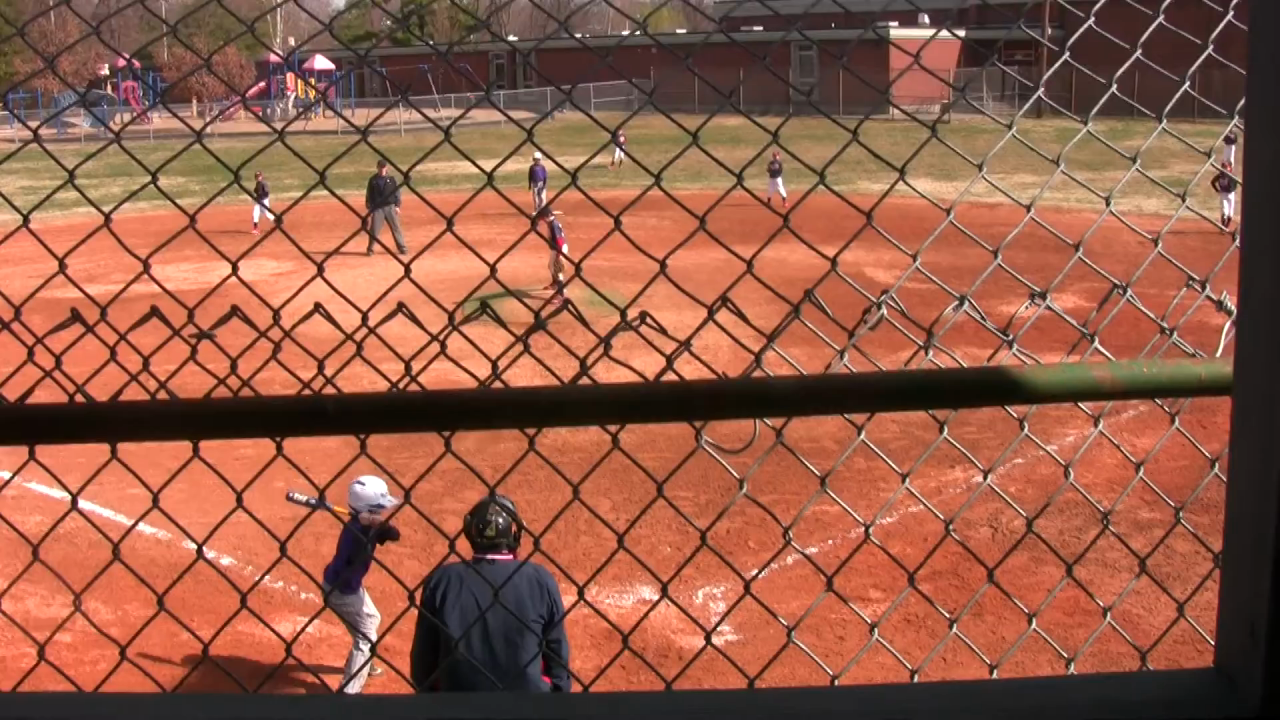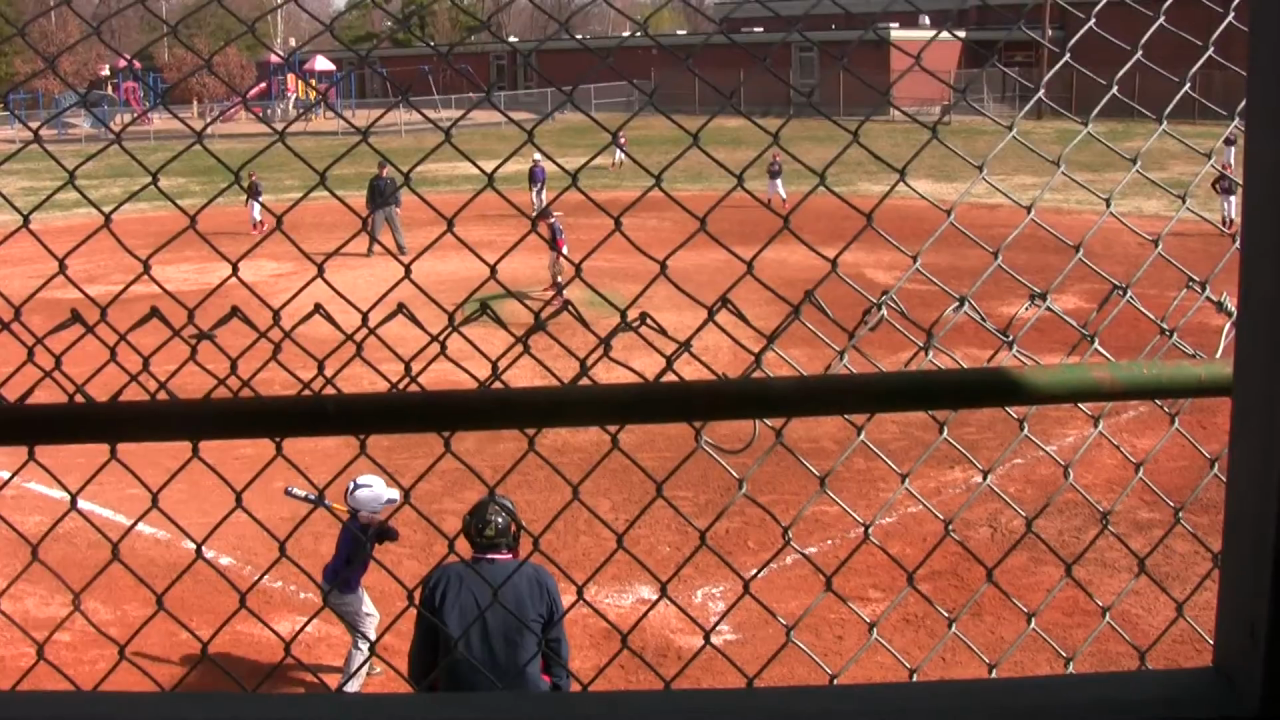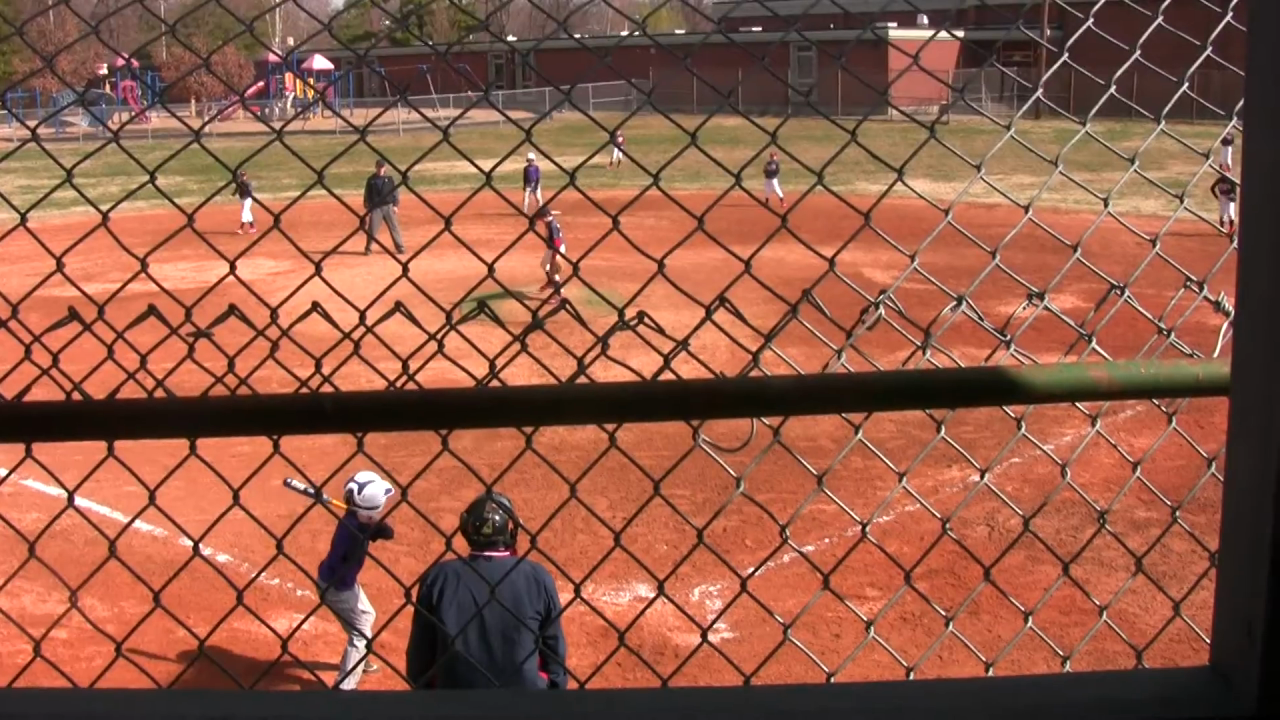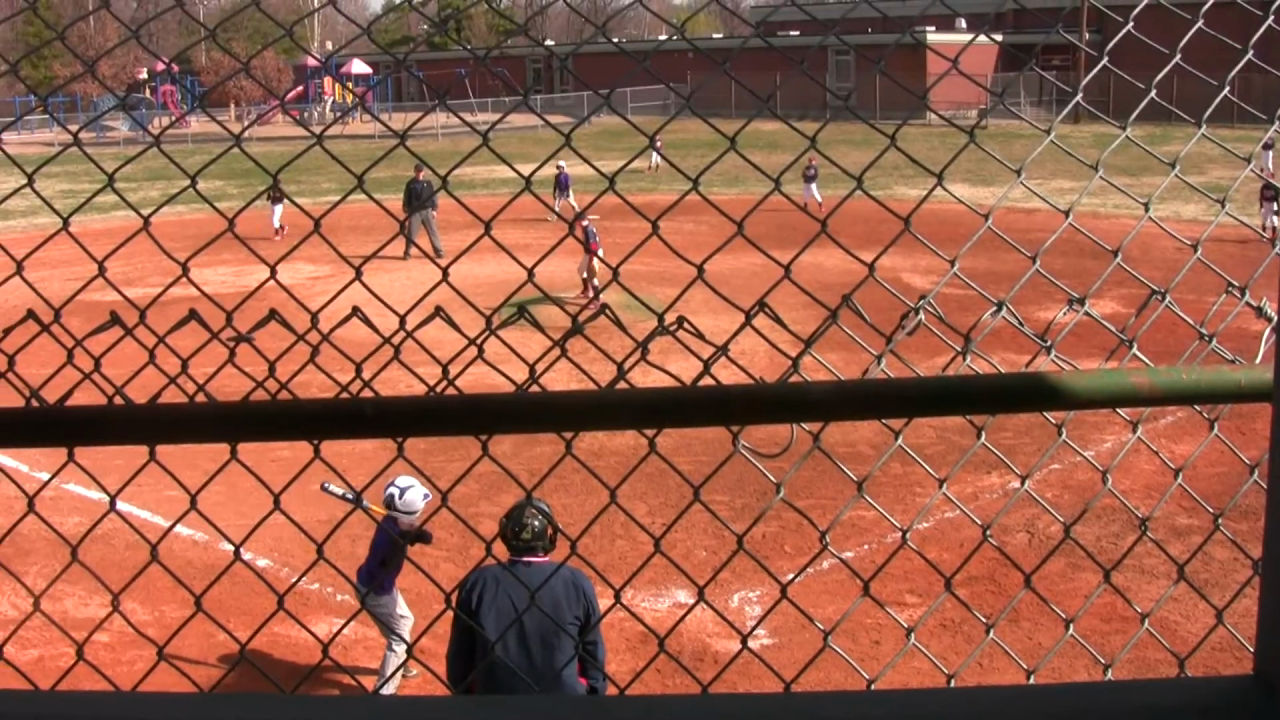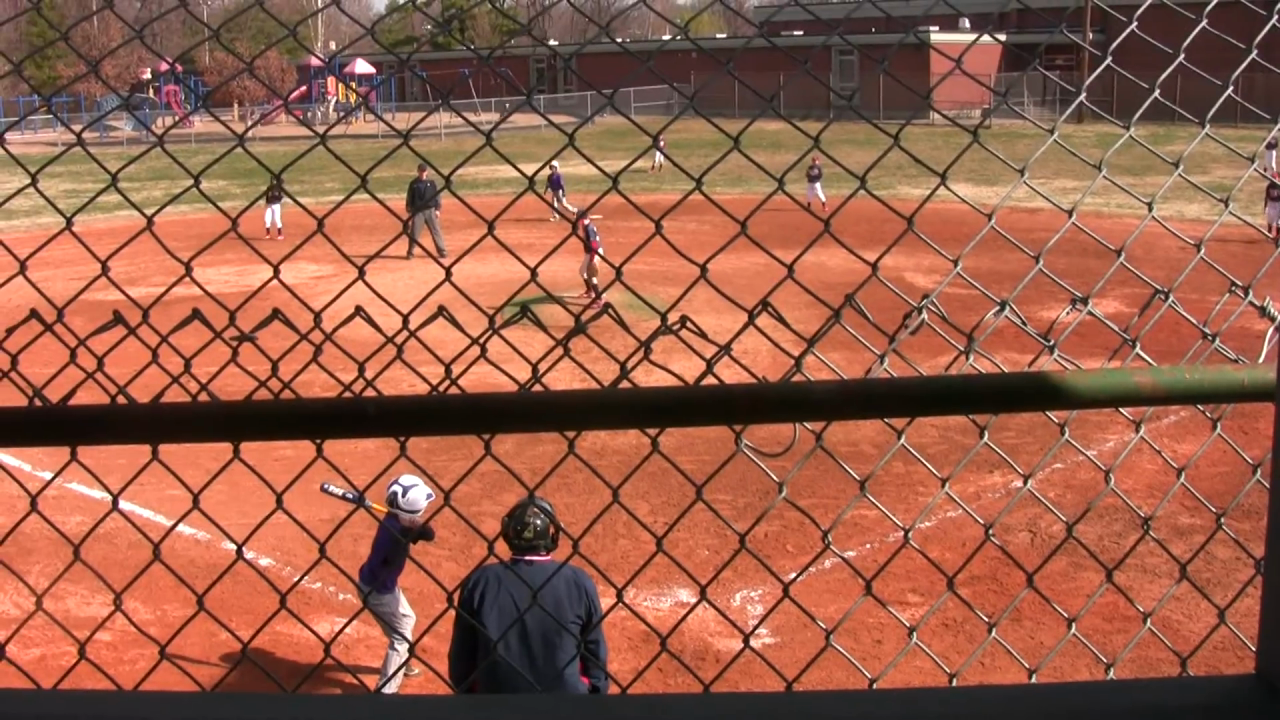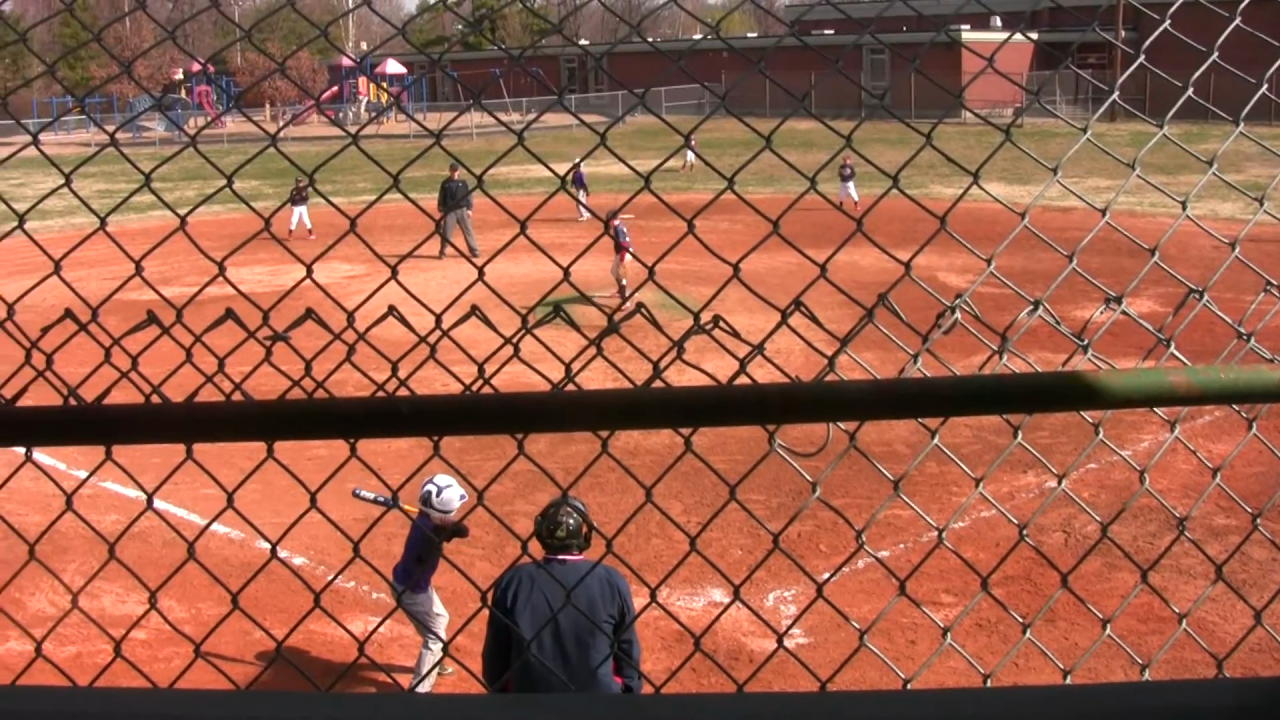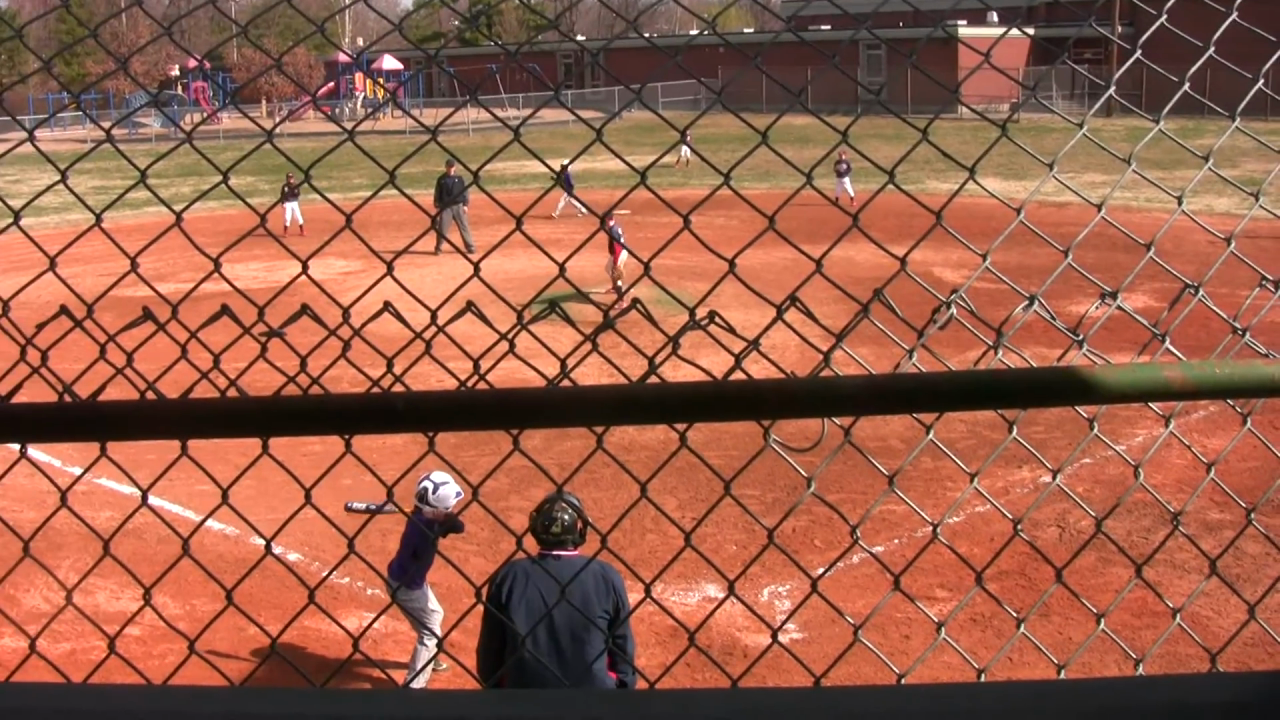
dt=0.2s
person 1, frame 1
left shoulder: (367, 523)
right shoulder: (356, 530)
left elbow: (395, 535)
left wrist: (381, 525)
right wrist: (370, 528)
left hip: (350, 584)
right hip: (341, 589)
left knee: (372, 620)
right knee: (367, 636)
left ankle: (361, 663)
right ankle: (349, 690)
person 1, frame 2
left shoulder: (365, 522)
right shoulder: (355, 529)
left elbow: (393, 535)
left wrist: (380, 524)
right wrist: (369, 527)
left hip: (349, 583)
right hip: (340, 588)
left knee: (371, 619)
right knee: (365, 634)
left ankle: (360, 662)
right ankle: (348, 689)
person 1, frame 3
left shoulder: (359, 519)
right shoulder: (353, 526)
left elbow: (389, 534)
left wrist: (377, 523)
right wrist: (367, 525)
left hip: (343, 580)
right hip: (336, 585)
left knee: (367, 616)
right knee: (361, 631)
left ankle: (357, 659)
right ankle: (345, 686)
person 1, frame 4
left shoulder: (397, 523)
right shoulder: (391, 529)
left elbow: (427, 539)
left wrist: (416, 529)
right wrist: (407, 532)
left hip: (382, 584)
right hip: (375, 589)
left knee: (406, 622)
right knee: (400, 636)
left ankle: (397, 665)
right ankle: (384, 690)
person 1, frame 5
left shoulder: (399, 521)
right shoulder: (393, 528)
left elbow: (429, 535)
left wrist: (419, 525)
right wrist: (408, 529)
left hip: (385, 583)
right hip: (377, 588)
left knee: (408, 620)
right knee: (401, 635)
left ankle: (399, 663)
right ankle: (386, 689)
person 1, frame 6
left shoulder: (431, 520)
right shoulder: (425, 526)
left elbow: (463, 532)
left wrist: (451, 523)
right wrist: (440, 526)
left hip: (418, 583)
right hip: (411, 588)
left knee: (441, 619)
right knee: (435, 635)
left ankle: (432, 663)
right ankle: (419, 688)
person 1, frame 7
left shoulder: (428, 517)
right shoulder: (422, 523)
left elbow: (459, 527)
left wrist: (446, 517)
right wrist: (434, 519)
left hip: (412, 579)
right hip: (406, 584)
left knee: (435, 615)
right knee: (430, 631)
left ankle: (427, 658)
right ankle: (414, 684)
person 2, frame 1
left shoulder: (441, 581)
right shoulder: (540, 581)
left elbow: (423, 656)
right elbow: (558, 653)
left wrist: (425, 691)
right wrist: (560, 690)
person 2, frame 2
left shoulder: (441, 580)
right shoulder: (540, 580)
left elbow: (422, 655)
right elbow: (556, 652)
left wrist: (425, 690)
right wrist: (560, 689)
person 2, frame 3
left shoulder: (438, 578)
right shoulder: (537, 577)
left elbow: (419, 653)
right elbow: (554, 649)
left wrist: (422, 689)
right wrist: (556, 687)
person 2, frame 4
left shoulder: (477, 583)
right shoulder: (576, 583)
left elbow: (459, 657)
right elbow: (593, 655)
left wrist: (462, 693)
right wrist: (595, 692)
person 2, frame 5
left shoulder: (479, 582)
right shoulder: (578, 582)
left elbow: (461, 656)
right elbow: (595, 653)
left wrist: (465, 692)
right wrist: (597, 691)
person 2, frame 6
left shoulder: (513, 581)
right shoulder: (611, 582)
left elbow: (495, 655)
right elbow: (628, 653)
left wrist: (499, 691)
right wrist: (630, 690)
person 2, frame 7
left shoulder: (508, 577)
right shoulder: (606, 577)
left elbow: (489, 650)
right elbow: (623, 648)
left wrist: (493, 687)
right wrist: (625, 686)
left hip: (524, 691)
right hip: (592, 689)
